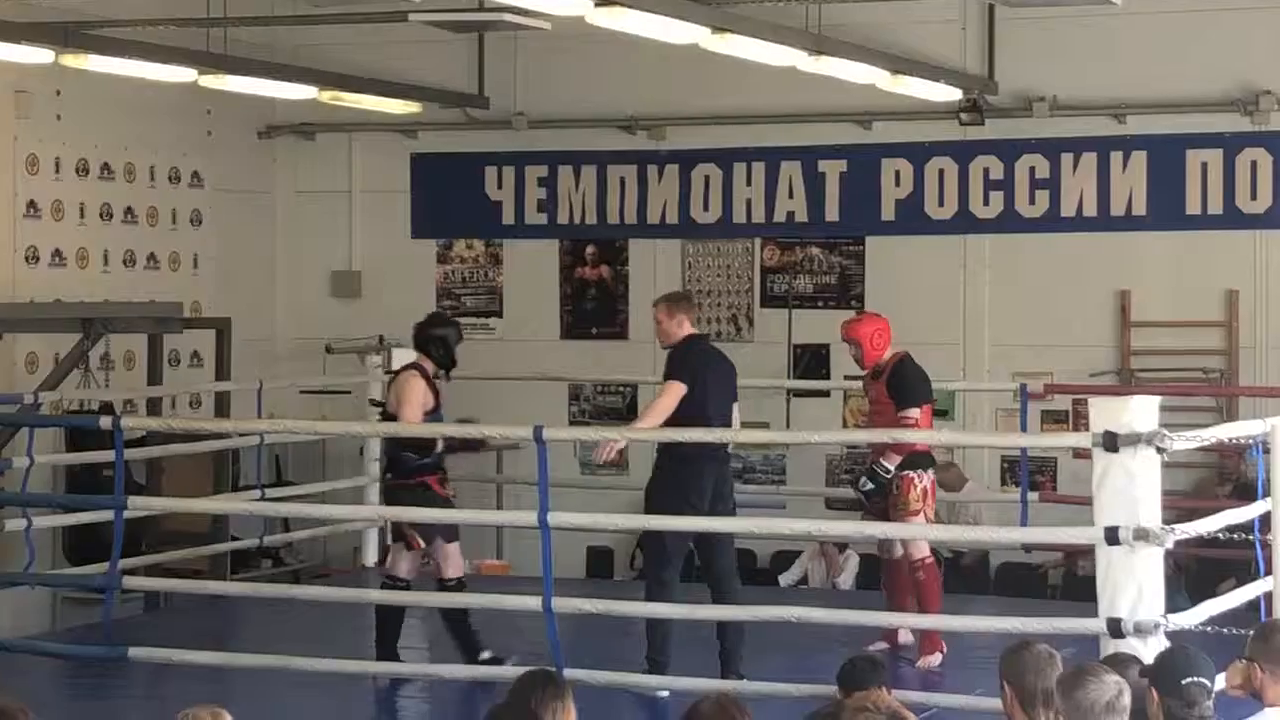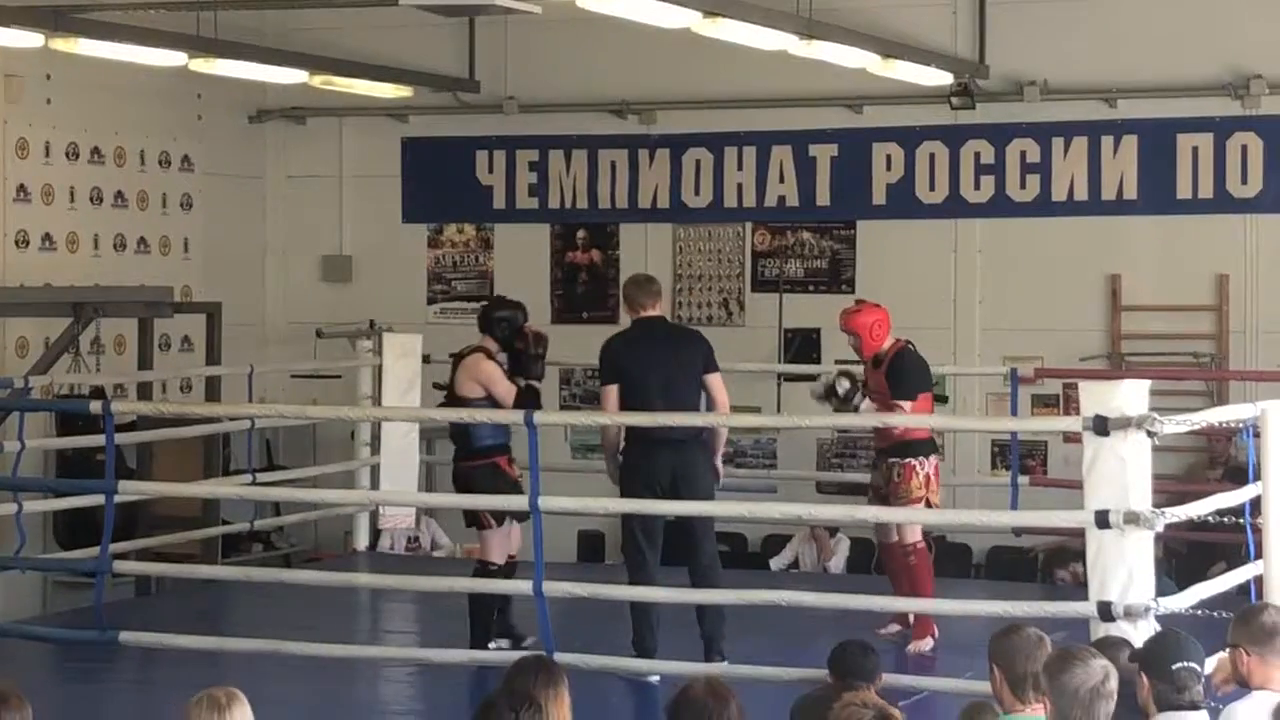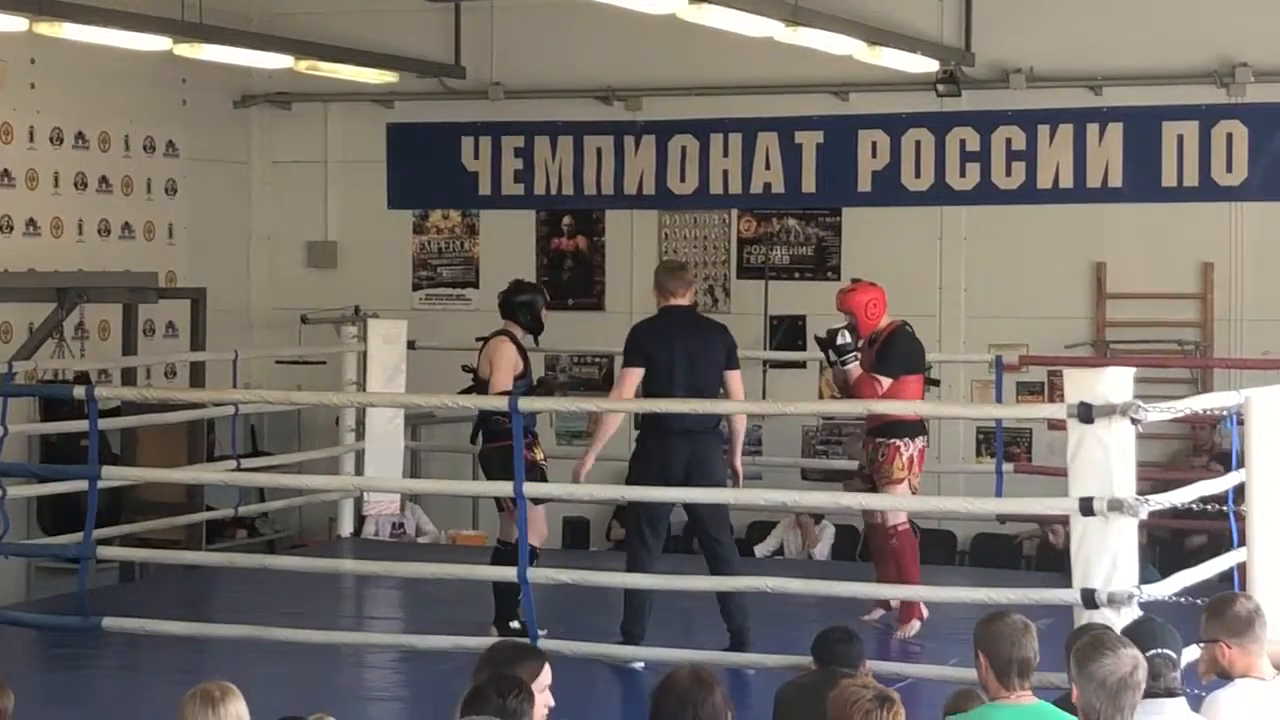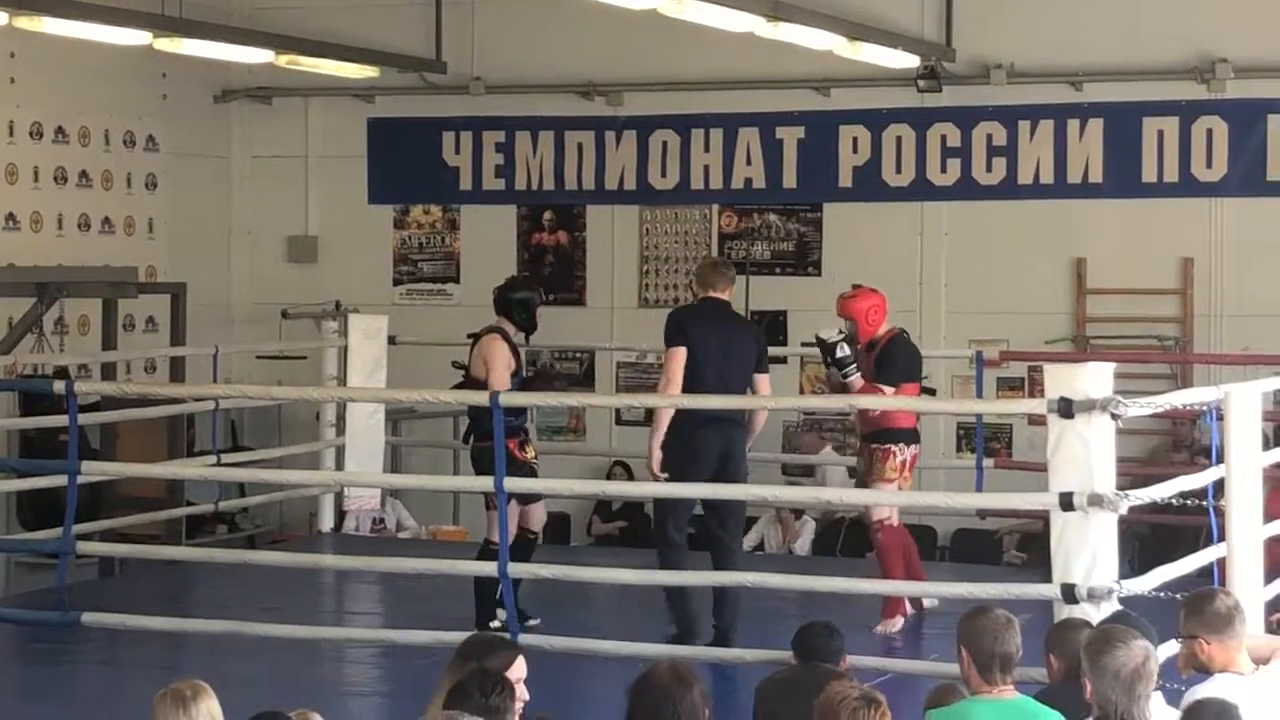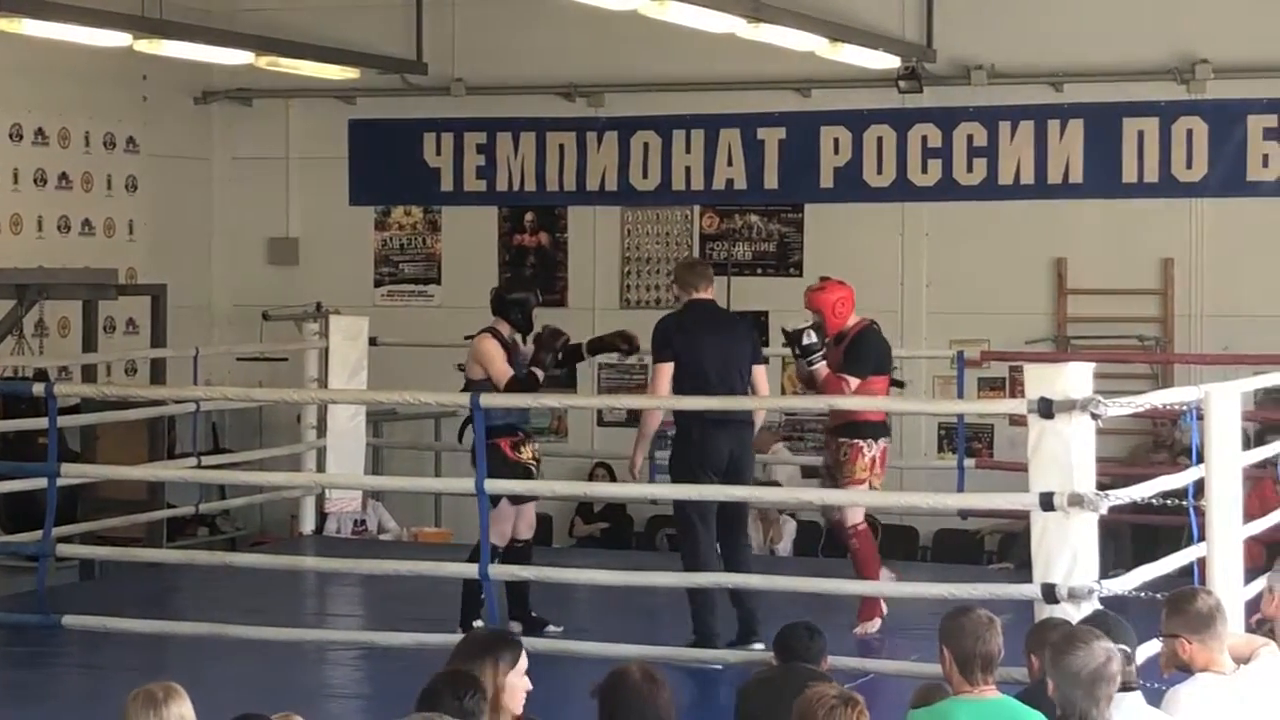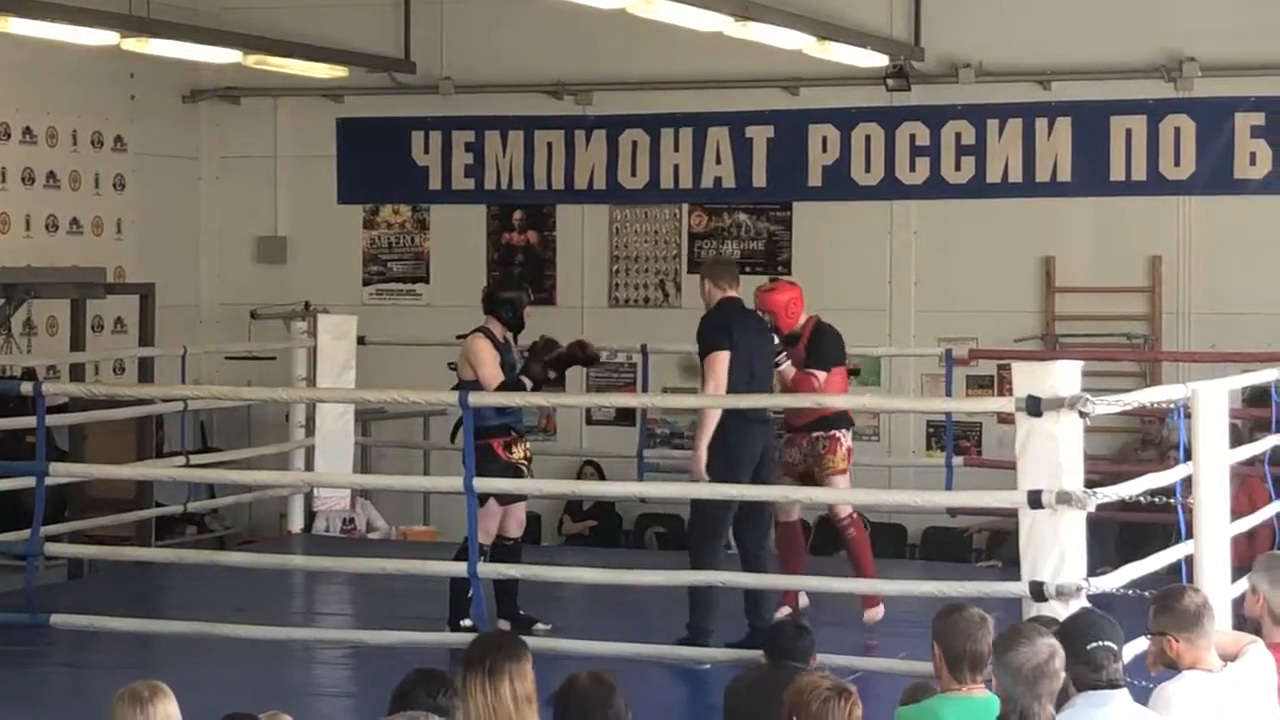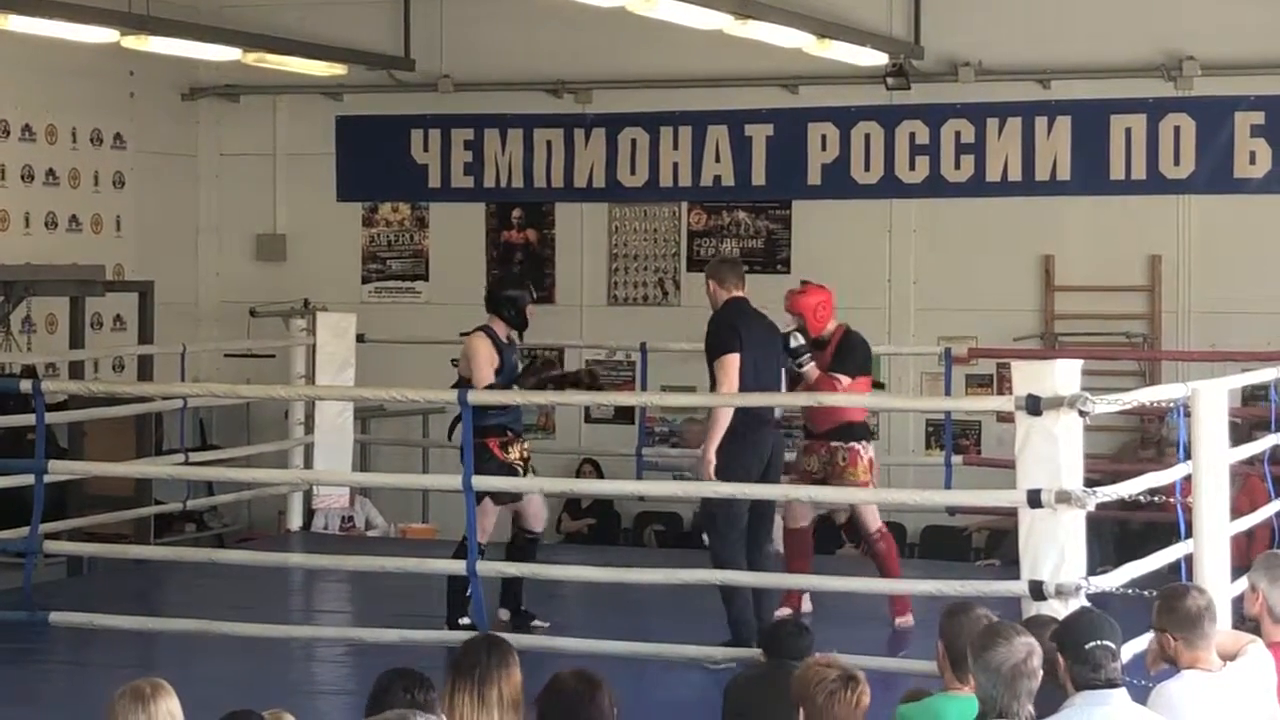
dt=0.5s
person 1, frame 1
left shoulder: (684, 355)
right shoulder: (724, 362)
left elbow: (666, 402)
left wrist: (621, 437)
left hip: (681, 473)
right hip: (718, 474)
left knee: (662, 574)
right knee: (724, 573)
left ankle: (658, 671)
right ankle: (732, 671)
person 1, frame 2
left shoulder: (616, 347)
right shoulder: (693, 340)
left elbow: (611, 417)
right elbow: (721, 404)
left wrist: (611, 459)
right wrist: (716, 454)
left hip: (644, 459)
right hip: (691, 456)
left knee: (642, 561)
right knee: (704, 555)
left ankle: (646, 656)
right ankle: (714, 651)
person 1, frame 3
left shoulder: (645, 332)
right shoulder: (718, 333)
left elbow: (622, 398)
right elbow: (737, 400)
left wrist: (590, 454)
right wrist: (735, 453)
left hip: (659, 448)
right hip: (706, 448)
left knee: (643, 549)
right knee: (720, 545)
left ankle: (633, 642)
right ankle: (741, 639)
person 1, frame 4
left shoulder: (683, 318)
right shoulder: (750, 331)
left elbow: (672, 382)
right elbow: (762, 403)
left wrist: (655, 441)
left hip: (691, 434)
right hip: (731, 438)
left knee: (671, 531)
right knee: (726, 541)
left ankle: (686, 628)
right ankle: (725, 635)
person 1, frame 5
left shoulder: (671, 327)
right shoulder: (742, 326)
left elbow: (659, 396)
right elbow: (762, 394)
left wrist: (639, 449)
left hip: (697, 440)
right hip: (739, 439)
left knee: (698, 541)
right knee: (736, 537)
left ankle: (707, 641)
right ankle: (749, 629)
person 1, frame 6
left shoulder: (716, 320)
right shoulder: (757, 323)
left elbow: (717, 386)
left wrist: (700, 444)
left hip: (731, 435)
right hip: (762, 433)
left knee: (706, 539)
right knee: (755, 539)
left ankle: (700, 637)
right ankle: (761, 632)
person 1, frame 7
left shoulder: (723, 320)
right shoulder: (767, 325)
left elbow: (728, 387)
left wrist: (710, 446)
left hip: (740, 439)
right hip: (770, 438)
left knee: (726, 540)
right knee: (757, 540)
left ankle: (744, 637)
right ankle: (763, 632)
person 2, frame 1
left shoulder: (417, 379)
right shoulder: (413, 381)
right elbow: (411, 442)
left wrist: (450, 440)
right wrist: (453, 441)
left hip: (413, 486)
right hip: (418, 488)
left knee: (399, 574)
right knee: (451, 571)
left ankle: (385, 655)
right ankle: (474, 655)
person 2, frame 2
left shoulder: (476, 360)
right shoulder: (481, 364)
left elbow: (506, 400)
right elbow: (524, 409)
left wrist: (520, 368)
right wrist: (532, 371)
left hip: (483, 466)
right hip: (486, 469)
left knee: (509, 550)
right knee: (494, 559)
left ankle: (503, 631)
right ankle: (480, 643)
person 2, frame 3
left shoulder: (507, 345)
right shoulder: (504, 347)
right elbow: (499, 406)
left wrist: (534, 394)
right wrist: (537, 398)
left hip: (513, 449)
right hip: (508, 451)
left knee: (512, 537)
right knee: (534, 536)
left ankle: (506, 619)
right ankle: (504, 619)
person 2, frame 4
left shoulder: (498, 341)
right shoulder: (495, 344)
right elbow: (504, 404)
left wrist: (530, 385)
right wrist: (535, 391)
left hip: (511, 448)
right hip: (499, 449)
left knee: (534, 522)
right knee: (500, 537)
left ankle: (504, 603)
right ankle: (486, 621)
person 2, frame 5
left shoulder: (508, 343)
right shoulder: (485, 343)
left elbow: (556, 359)
right elbow: (517, 389)
left wrist: (603, 344)
right wrist: (542, 355)
left hip: (518, 447)
right hip: (499, 449)
left knee: (523, 533)
right knee: (498, 537)
left ankle: (521, 614)
right ankle: (470, 620)
person 2, frame 6
left shoulder: (504, 341)
right shoulder: (478, 343)
left elbow: (530, 382)
right elbow: (504, 395)
left wrist: (566, 359)
right wrist: (535, 364)
left hip: (512, 447)
right hip: (491, 449)
left knee: (512, 532)
right knee: (483, 535)
left ankle: (509, 613)
right ankle: (458, 618)
person 2, frame 7
left shoulder: (509, 340)
right shoulder: (479, 342)
left wrist: (564, 379)
right wrist: (533, 377)
left hip: (510, 446)
right hip: (488, 447)
left knee: (534, 520)
right knee: (481, 535)
left ankle: (511, 606)
right ankle: (457, 617)
person 3, frame 1
left shoulder: (906, 372)
right shoulder: (873, 375)
left elbow: (909, 433)
left wrist: (879, 471)
right wrist: (873, 471)
left hip: (910, 471)
right hip: (889, 472)
left knee: (915, 552)
right knee: (890, 552)
left ankle: (933, 640)
right ankle: (899, 629)
person 3, frame 2
left shoulder: (906, 362)
right shoulder: (874, 363)
right elbow: (875, 409)
left wrist: (855, 400)
right wrist: (842, 396)
left hip: (913, 457)
right hip: (887, 457)
left knee: (910, 538)
right knee: (887, 538)
left ankle: (926, 625)
right ankle: (906, 612)
person 3, frame 3
left shoulder: (899, 341)
right shoulder: (873, 340)
left elbow: (870, 392)
right elbow: (850, 391)
left wrist: (848, 356)
right wrist: (835, 357)
left hip: (900, 437)
right hip: (878, 437)
left knee: (893, 520)
right knee: (873, 518)
left ankle: (913, 606)
right ankle: (888, 594)
person 3, frame 4
left shoulder: (898, 349)
right shoulder: (868, 348)
right elbow: (842, 391)
left wrist: (848, 366)
right wrist: (831, 361)
left hip: (895, 443)
right hip: (873, 442)
left knee: (879, 517)
right knee: (889, 521)
left ankle: (896, 605)
person 3, frame 5
left shoulder: (867, 340)
right shoulder: (839, 339)
left elbow: (840, 391)
right elbow: (815, 385)
left wrist: (814, 355)
right wrist: (800, 353)
left hip: (863, 437)
right hip: (841, 436)
left knee: (851, 520)
right knee: (835, 515)
left ankle: (873, 607)
right ankle: (876, 574)
person 3, frame 6
left shoulder: (824, 336)
right shoulder: (782, 339)
left elbow: (807, 386)
left wrist: (778, 357)
left hip: (829, 432)
right hip: (796, 433)
left knee: (840, 511)
right knee: (784, 513)
left ankle: (872, 593)
right ankle: (793, 593)
person 3, frame 7
left shoulder: (852, 344)
right shoulder: (810, 344)
left elbow: (831, 391)
right elbow: (796, 391)
left wrist: (802, 359)
right wrist: (785, 366)
left hip: (849, 442)
right hip: (815, 441)
left knee: (869, 523)
right knee: (794, 519)
left ankle: (901, 603)
right ankle: (795, 597)
